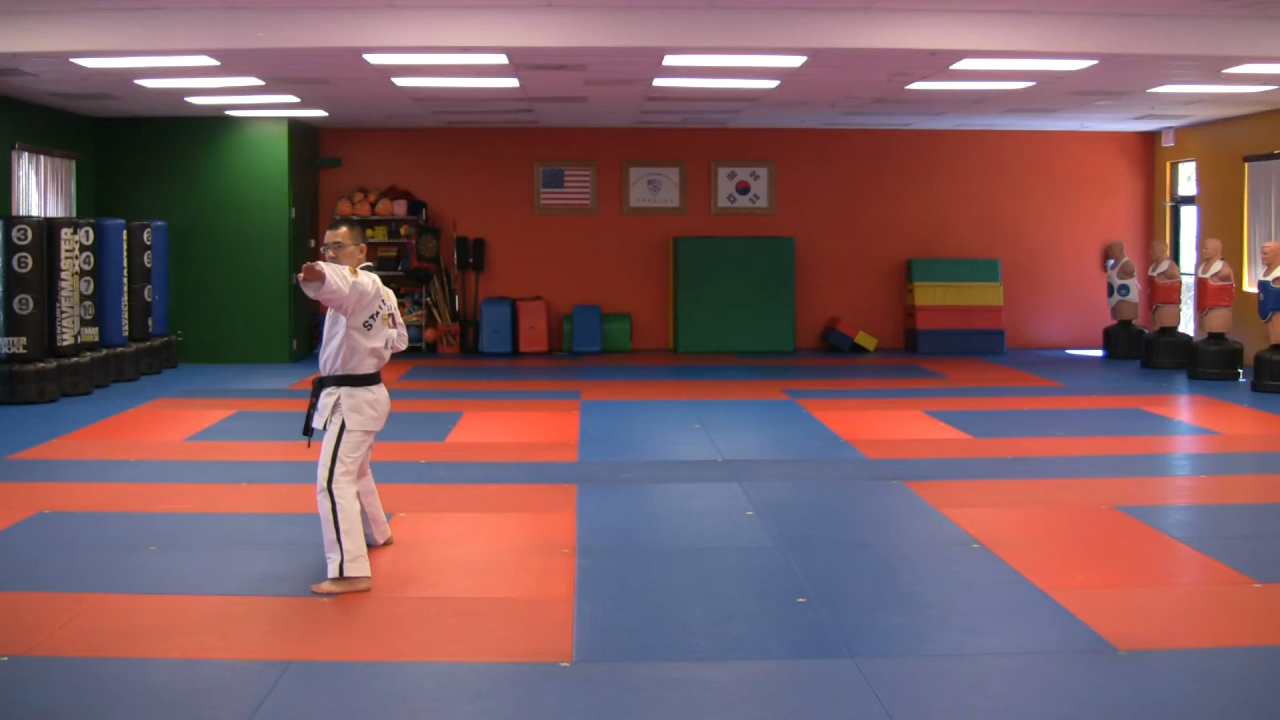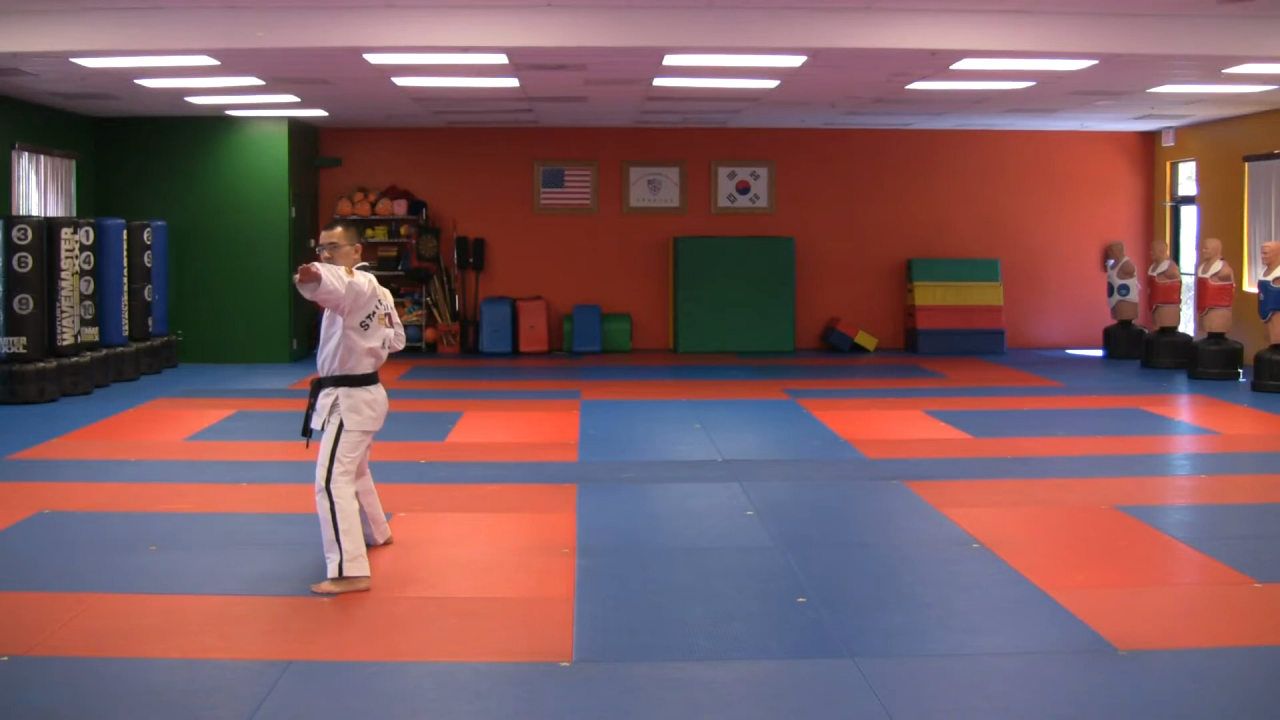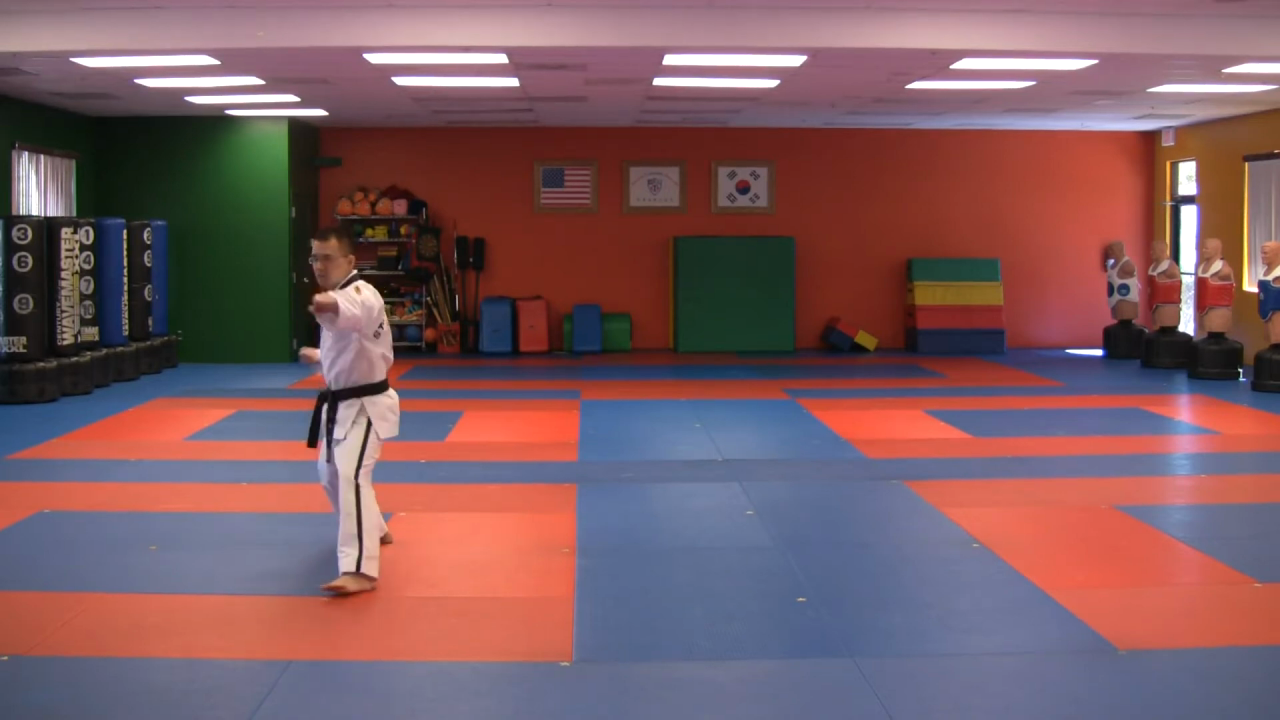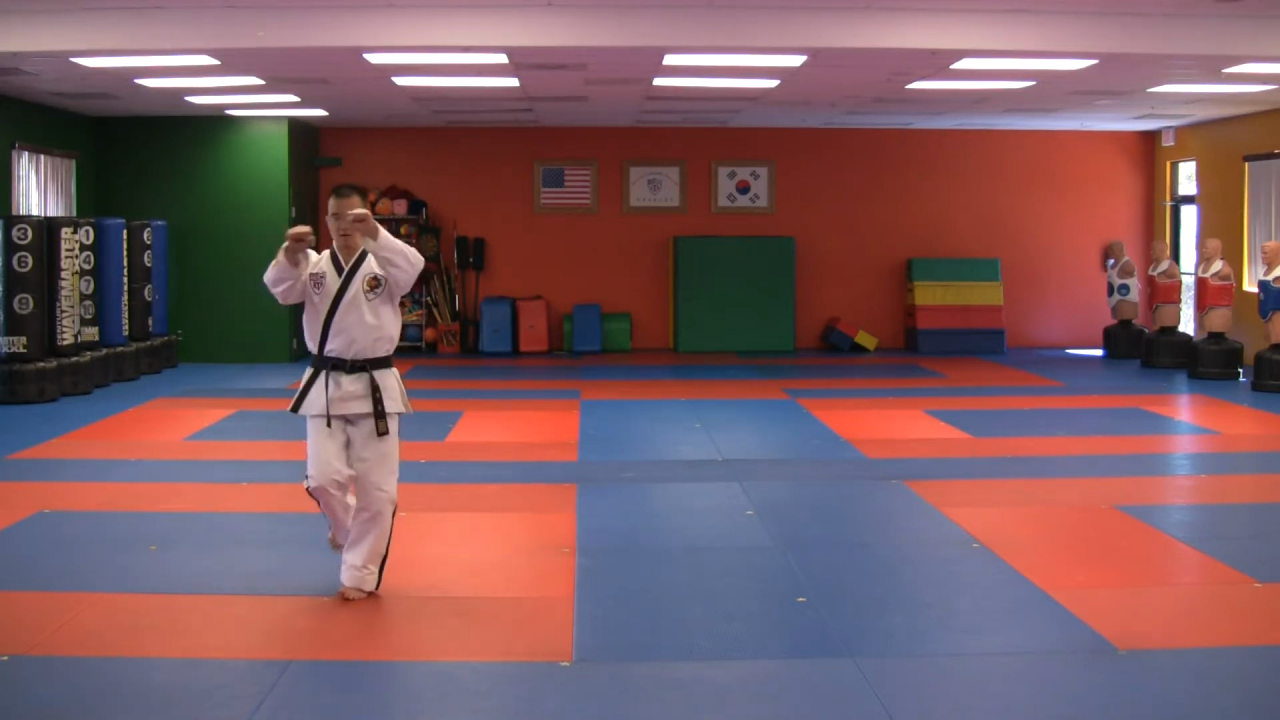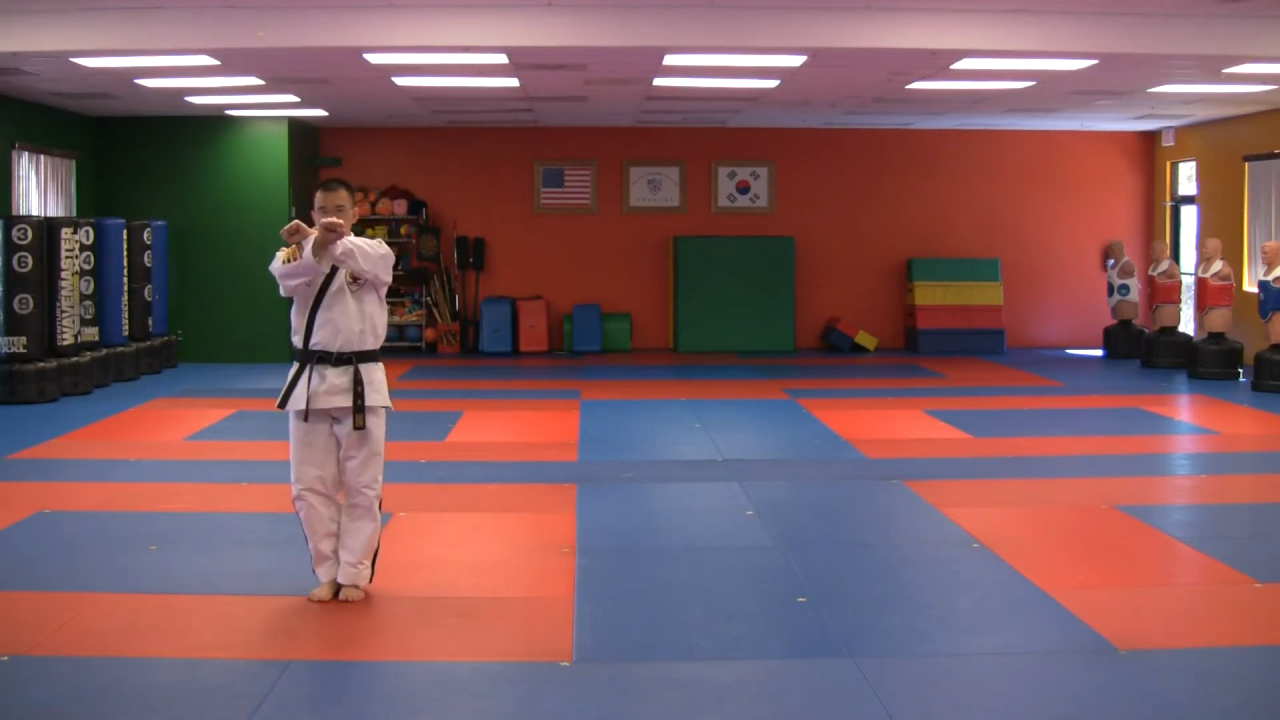
dt=1s
person 1, frame 1
left shoulder: (361, 284)
right shoulder: (380, 290)
left elbow: (340, 284)
right elbow: (398, 339)
left wrist: (318, 276)
right wrist: (365, 338)
left hip: (351, 398)
right hip: (364, 391)
left knee: (334, 480)
right knee: (354, 470)
left ankle: (350, 572)
right ankle: (376, 532)
person 1, frame 2
left shoulder: (357, 283)
right shoulder: (375, 290)
left elbow: (336, 283)
right elbow: (395, 338)
left wrist: (315, 277)
right wrist: (362, 339)
left hip: (348, 398)
right hip: (361, 392)
left knee: (332, 480)
right knee: (353, 470)
left ankle: (350, 571)
right ankle: (376, 532)
person 1, frame 3
left shoulder: (362, 295)
right shoulder: (336, 295)
left elbow: (345, 313)
left wrist: (329, 306)
right wrist: (320, 355)
left hip: (366, 406)
right hip: (340, 405)
left knee: (350, 479)
right knee: (332, 476)
left ankle: (358, 570)
right ankle: (375, 530)
person 1, frame 4
left shoulder: (386, 262)
right shoulder: (312, 263)
left elbow: (410, 266)
right elbow: (281, 283)
left wrist: (371, 233)
right wrist: (292, 251)
left hip: (375, 387)
right hip: (325, 386)
left knee: (377, 489)
right knee: (323, 479)
left ankle: (360, 574)
right ankle: (345, 526)
person 1, frame 5
left shoulder: (374, 254)
right shoulder: (299, 255)
left elbow: (366, 260)
right elbow: (286, 272)
left wrist: (326, 240)
right wrist: (316, 243)
left hip: (360, 382)
right hip: (310, 381)
left knee: (362, 485)
right knee: (311, 485)
left ankle: (354, 574)
right ankle: (328, 573)
